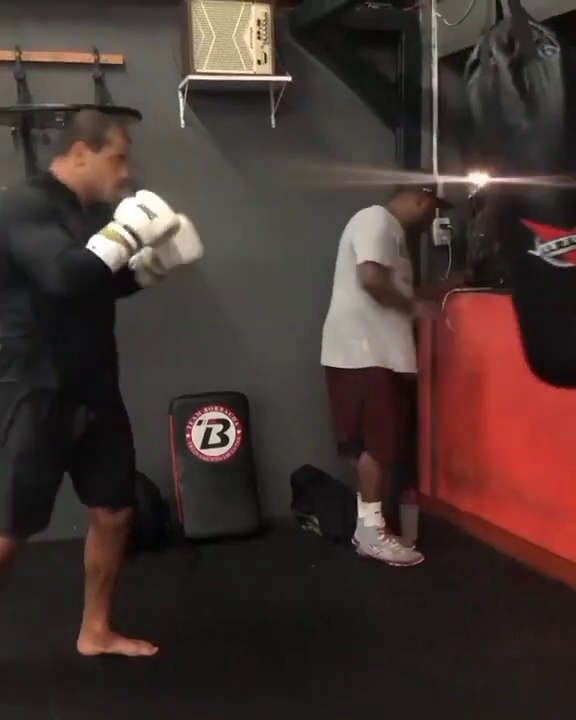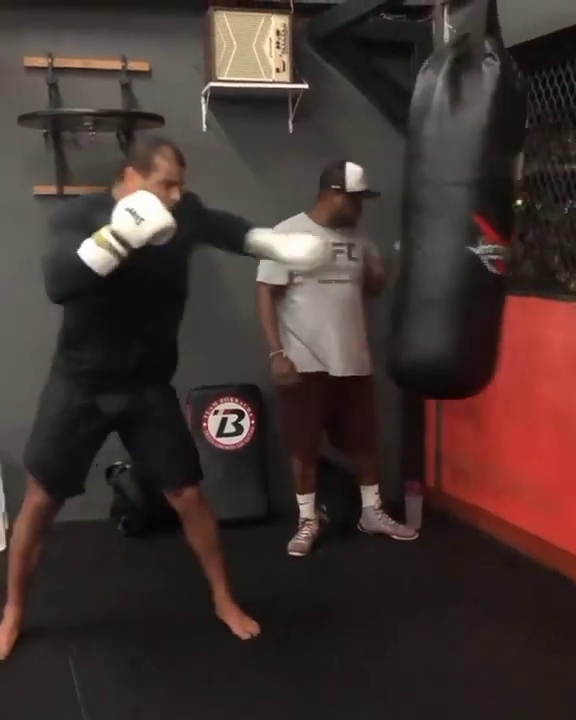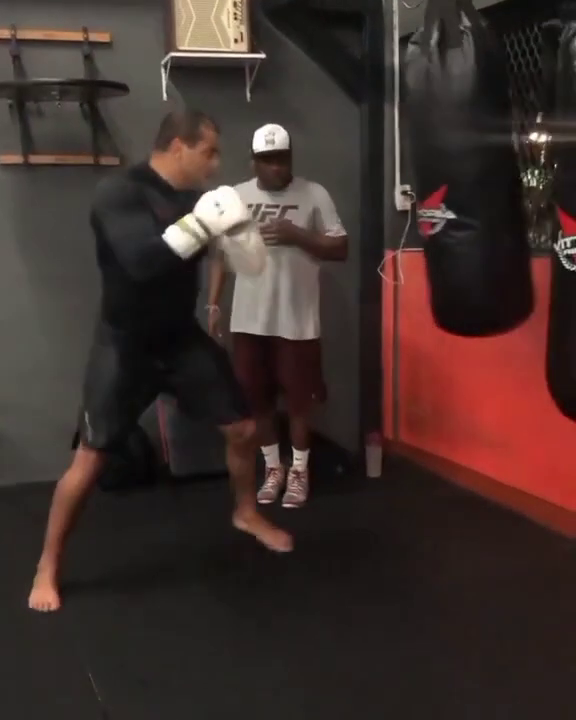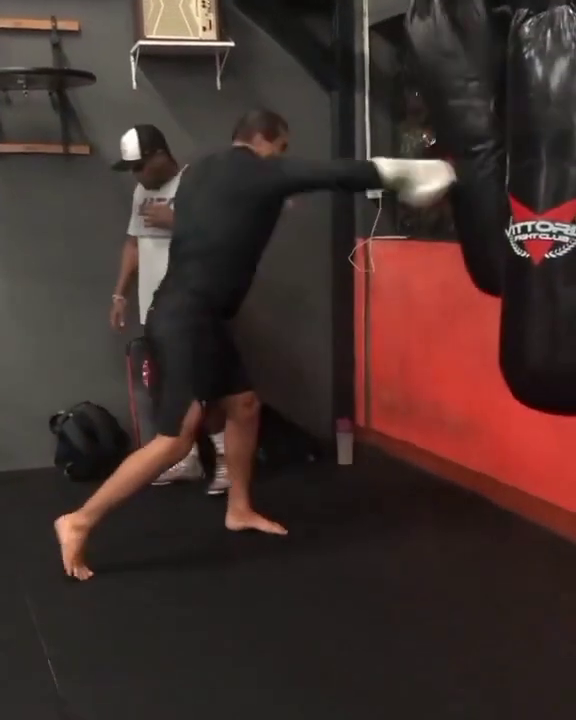
dt=1s
person 1, frame 1
left shoulder: (93, 209)
right elbow: (64, 278)
left wrist: (157, 258)
right wrist: (128, 231)
left hip: (95, 391)
left knee: (113, 514)
left ankle: (96, 630)
person 1, frame 2
left shoulder: (183, 215)
right shoulder: (78, 216)
left elbow: (228, 229)
right elbow: (61, 285)
left wrist: (278, 243)
right wrist: (119, 232)
left hip: (147, 386)
right hip: (78, 381)
left knee: (189, 498)
right knee: (42, 500)
left ankle: (224, 601)
person 1, frame 3
left shoulder: (190, 192)
right shoulder: (119, 193)
right elbow: (113, 259)
left wrist: (232, 237)
right wrist: (202, 225)
left hip: (182, 335)
right hip: (124, 341)
left knee: (243, 431)
right knee: (91, 460)
left ankle: (248, 516)
right ankle: (48, 566)
person 1, frame 4
left shoulder: (203, 171)
right shoulder: (256, 171)
right elbow: (341, 174)
right wrist: (411, 172)
left hip: (198, 316)
right hip: (186, 320)
left knee: (244, 407)
right knee: (178, 437)
left ankle: (240, 511)
right ankle: (81, 522)
person 2, frame 1
left shoulder: (392, 230)
right shoulder: (376, 220)
right elbow: (371, 278)
right wrist: (416, 306)
left hip: (384, 353)
right hip: (360, 352)
left knee: (381, 442)
right knee: (372, 442)
left ankle: (368, 526)
right ankle: (373, 534)
person 2, frame 2
left shoulder: (357, 236)
right shoulder: (287, 234)
left elbow: (374, 287)
right elbow: (267, 297)
left wrist: (372, 262)
right wrist: (277, 353)
left hip: (353, 360)
right hip: (305, 362)
left knee: (364, 439)
right knee: (304, 445)
left ankle: (373, 512)
right ankle: (308, 521)
person 2, frame 3
left shoulder: (314, 195)
right shoulder: (237, 197)
left elbow: (339, 249)
right elbow: (222, 252)
left wrist: (297, 235)
right wrist: (212, 304)
left hip: (295, 321)
right hip: (247, 320)
left knee: (299, 399)
right knee: (255, 400)
left ankle: (299, 471)
right ankle: (274, 468)
person 2, frame 4
right shoulder: (142, 190)
right elbow: (134, 242)
left wrist: (173, 221)
right wrist: (120, 294)
right hip: (155, 309)
left ankle: (226, 454)
right ankle: (189, 458)
